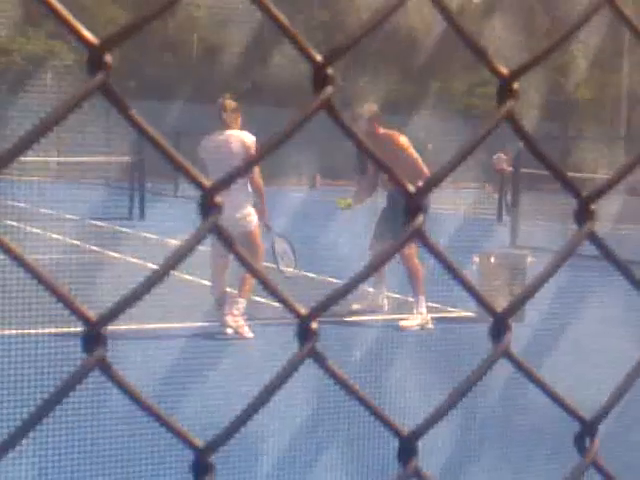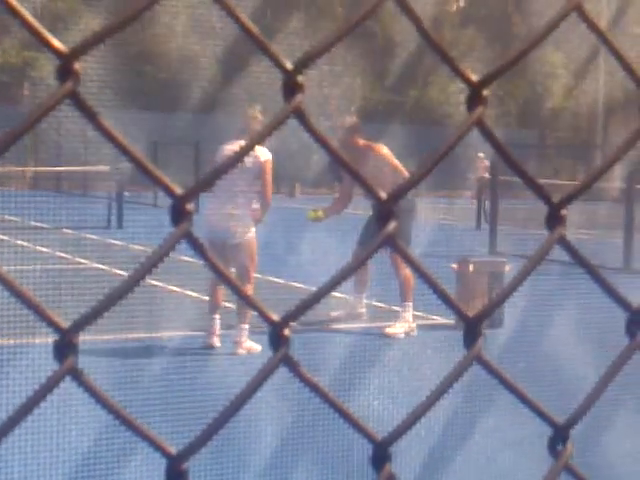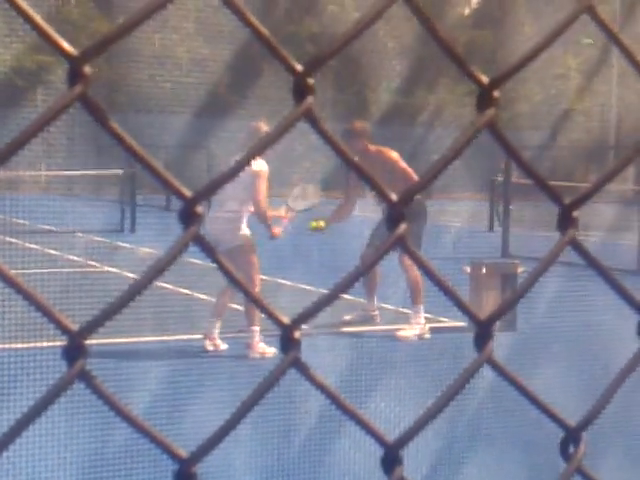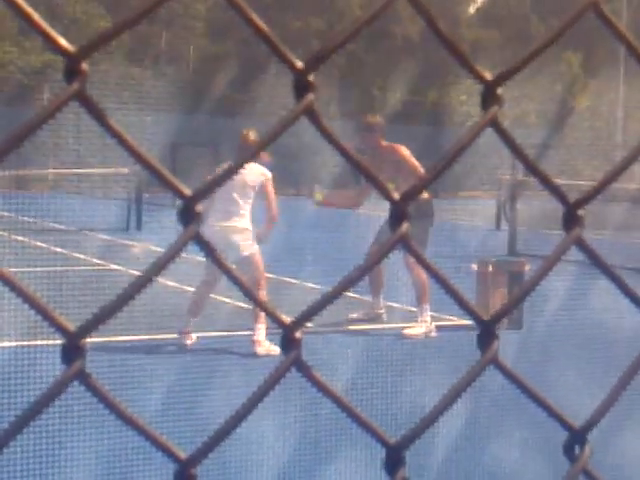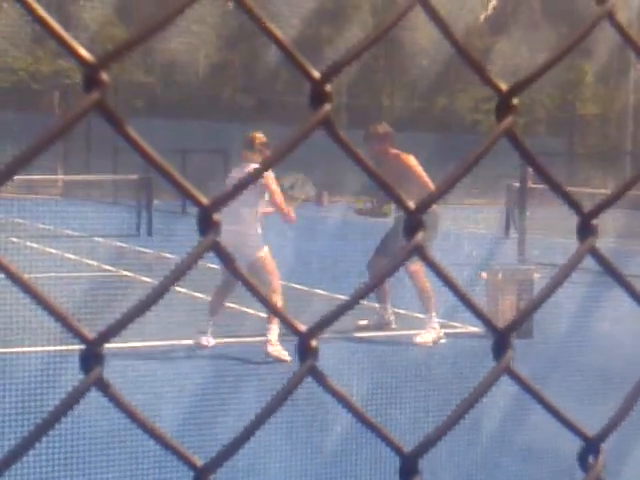
dt=1s
person 1, frame 1
left shoulder: (206, 143)
right shoulder: (246, 139)
left elbow: (205, 179)
right elbow: (255, 179)
right wrist: (261, 206)
left hip: (215, 208)
right hip: (240, 208)
left knee: (219, 267)
right knee: (256, 260)
left ankle: (225, 316)
right ankle: (236, 312)
person 1, frame 2
left shoulder: (224, 149)
right shoulder: (262, 154)
left elbow: (214, 186)
right elbow: (266, 196)
right wrist: (260, 213)
left hip: (213, 215)
right hip: (239, 219)
left knee: (219, 276)
right knee: (246, 279)
left ankle: (215, 331)
right ankle: (242, 339)
person 1, frame 3
right shoulder: (259, 166)
right elbow: (259, 205)
left wrist: (273, 213)
right wrist: (271, 227)
left hip: (213, 224)
right hip: (232, 228)
left knee: (233, 282)
right knee: (252, 283)
left ankle: (213, 336)
right ankle: (255, 343)
person 1, frame 4
right shoulder: (263, 173)
right elbow: (273, 214)
right wrist: (264, 233)
left hip: (213, 231)
right hip: (240, 235)
left knee: (208, 282)
right knee: (259, 288)
left ankle: (187, 330)
right ankle: (260, 340)
person 1, frame 5
left shoulder: (235, 173)
right shoulder: (264, 173)
right elbow: (279, 205)
left wrist: (261, 210)
right wrist: (289, 214)
left hip: (226, 236)
right hip: (250, 238)
left knee: (227, 284)
right knee: (274, 290)
left ankle: (207, 334)
right ankle: (273, 342)
person 2, frame 1
left shoulder: (396, 140)
right shoulder: (370, 147)
left elbow: (423, 174)
right elbow: (370, 185)
right wrist: (353, 200)
right hip: (395, 198)
left knee: (407, 252)
right knee: (376, 247)
left ankle: (421, 312)
right ankle: (378, 299)
person 2, frame 2
left shoulder: (376, 151)
right shoulder: (349, 161)
left elbow: (406, 179)
right elbow: (344, 199)
right wrist: (323, 212)
left hip: (400, 206)
left knee: (397, 257)
right knee: (359, 254)
left ankle: (407, 318)
right ankle: (358, 306)
person 2, frame 3
left shoulder: (386, 156)
left elbow: (415, 183)
right elbow: (348, 205)
right wrist: (326, 222)
left hip: (411, 210)
left knee: (407, 260)
right knee: (367, 256)
left ankle: (419, 321)
right ankle: (371, 309)
person 2, frame 4
left shoulder: (397, 152)
right shoulder: (370, 162)
left elbow: (423, 179)
right elbow: (357, 199)
left wrist: (402, 193)
right wrist: (325, 199)
left hip: (419, 208)
left knee: (411, 259)
right knee: (372, 255)
left ankle: (425, 320)
right ankle: (377, 308)
person 2, frame 5
left shoulder: (404, 161)
right shoulder: (381, 169)
left elbow: (430, 191)
left wrist: (408, 203)
left hip: (423, 218)
right hip: (404, 220)
left knee: (414, 268)
right knee: (375, 265)
left ankle: (434, 326)
right ankle: (385, 315)
